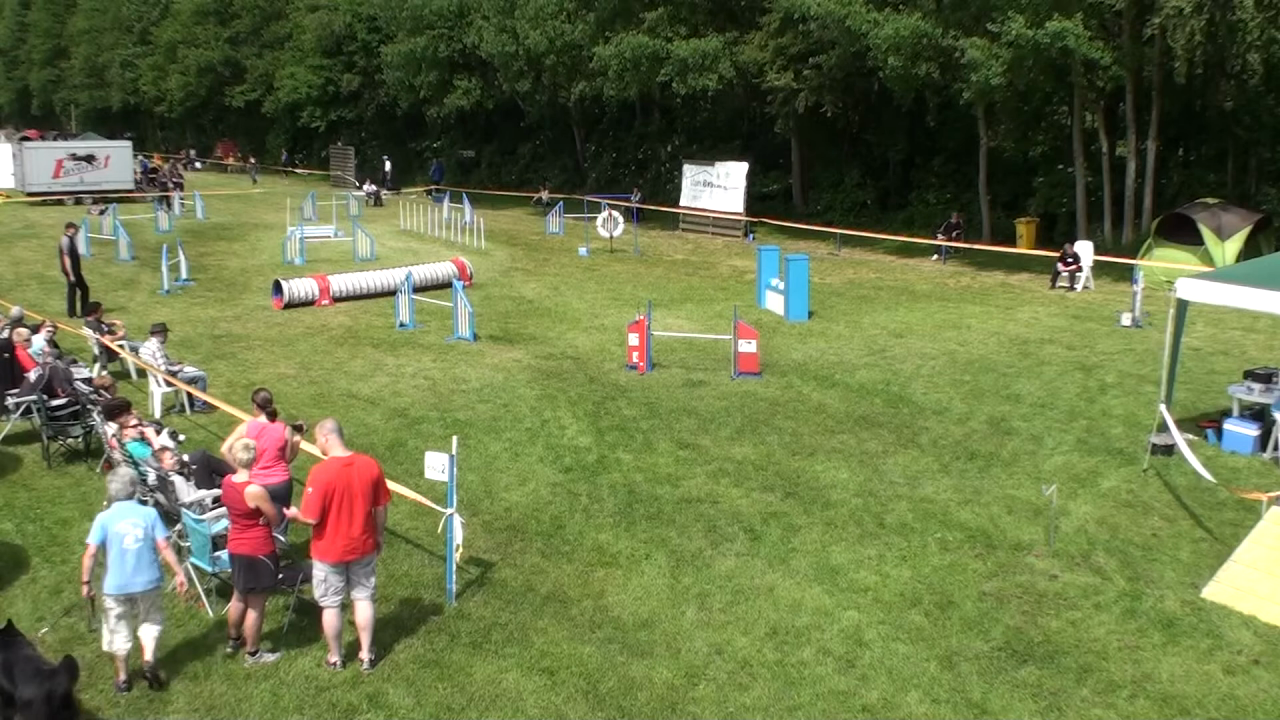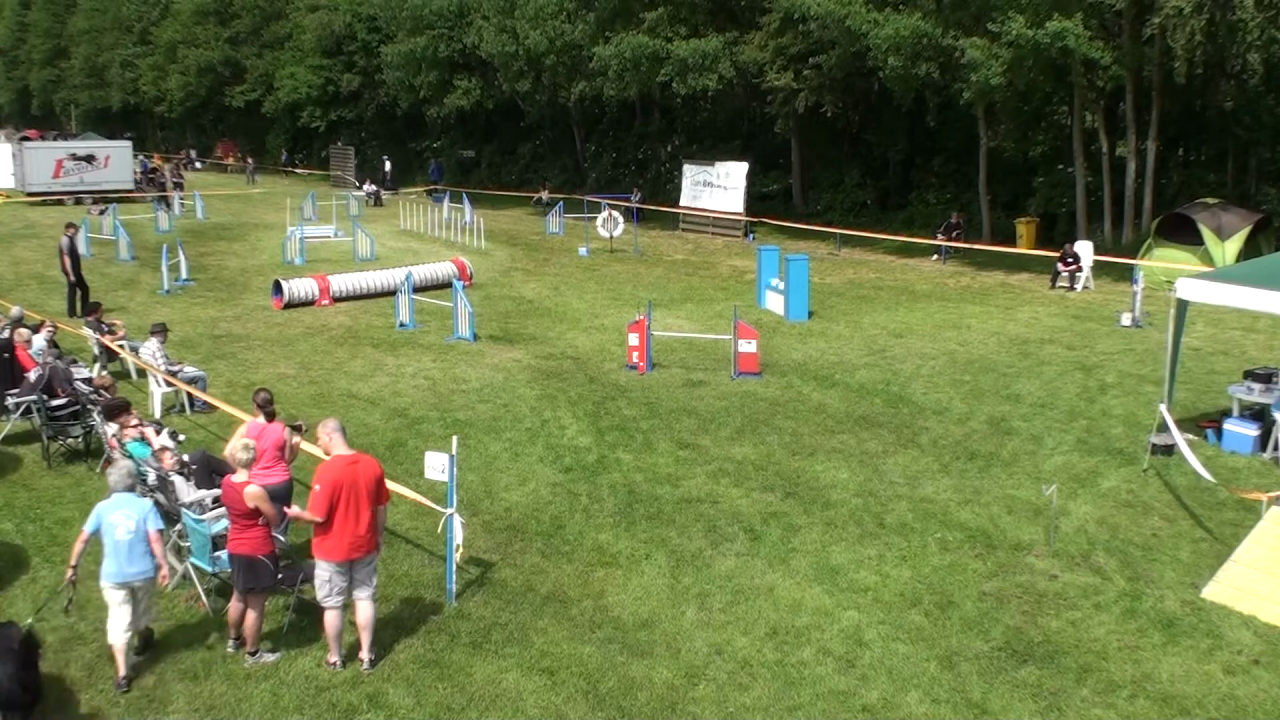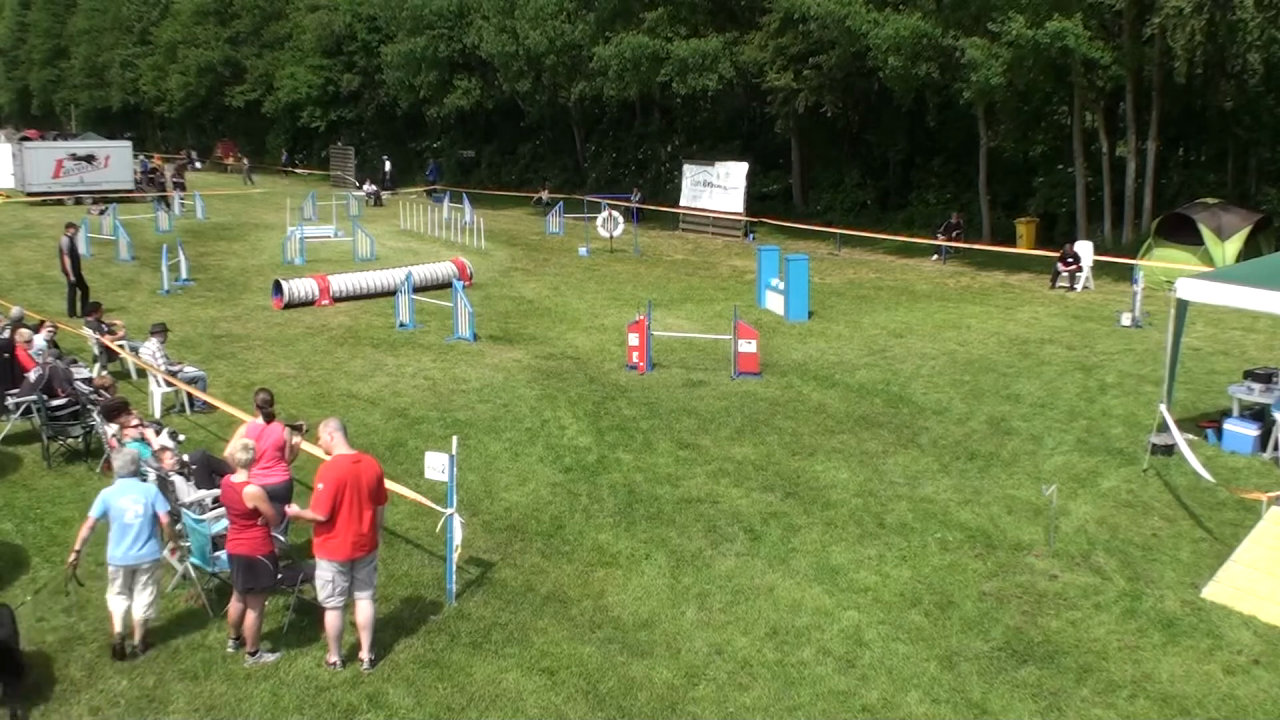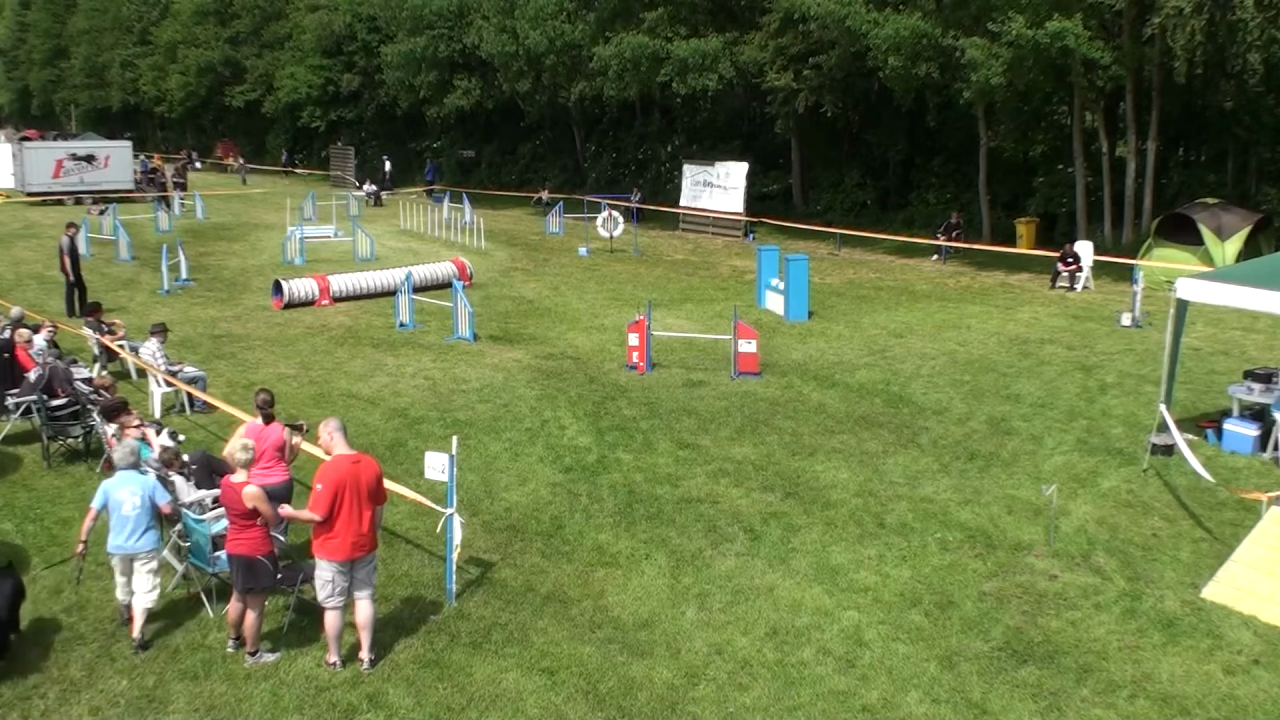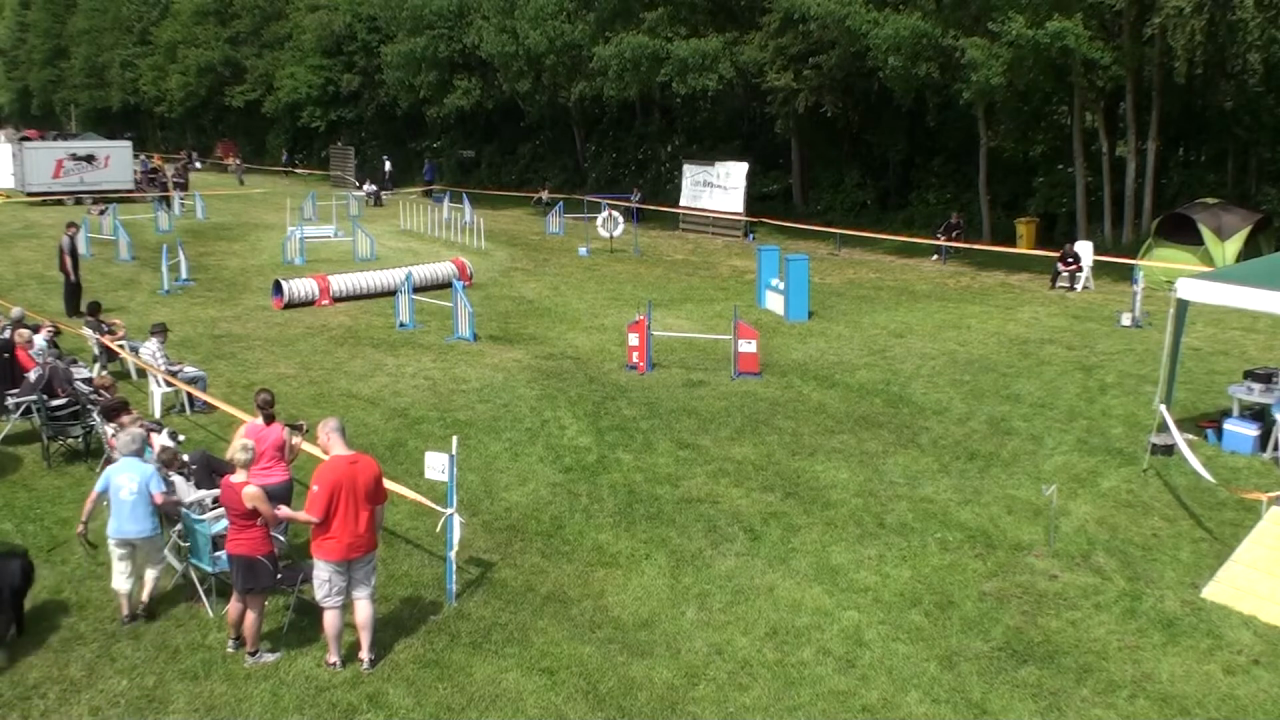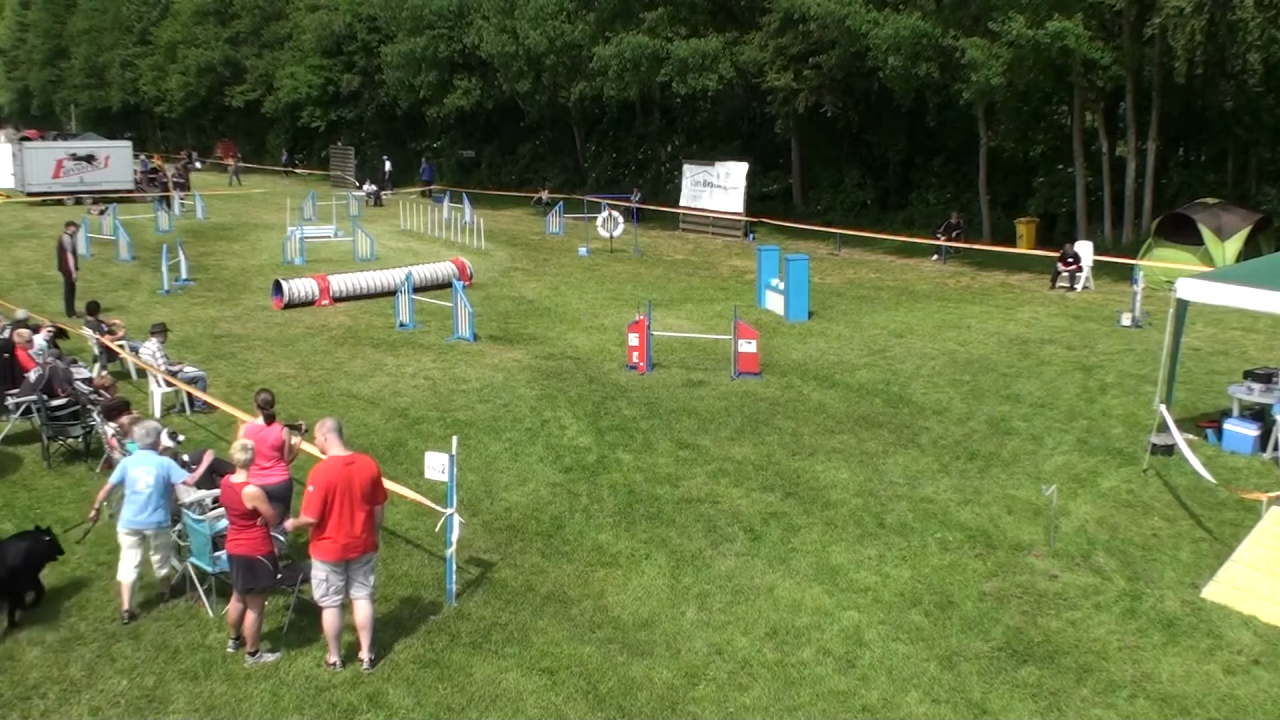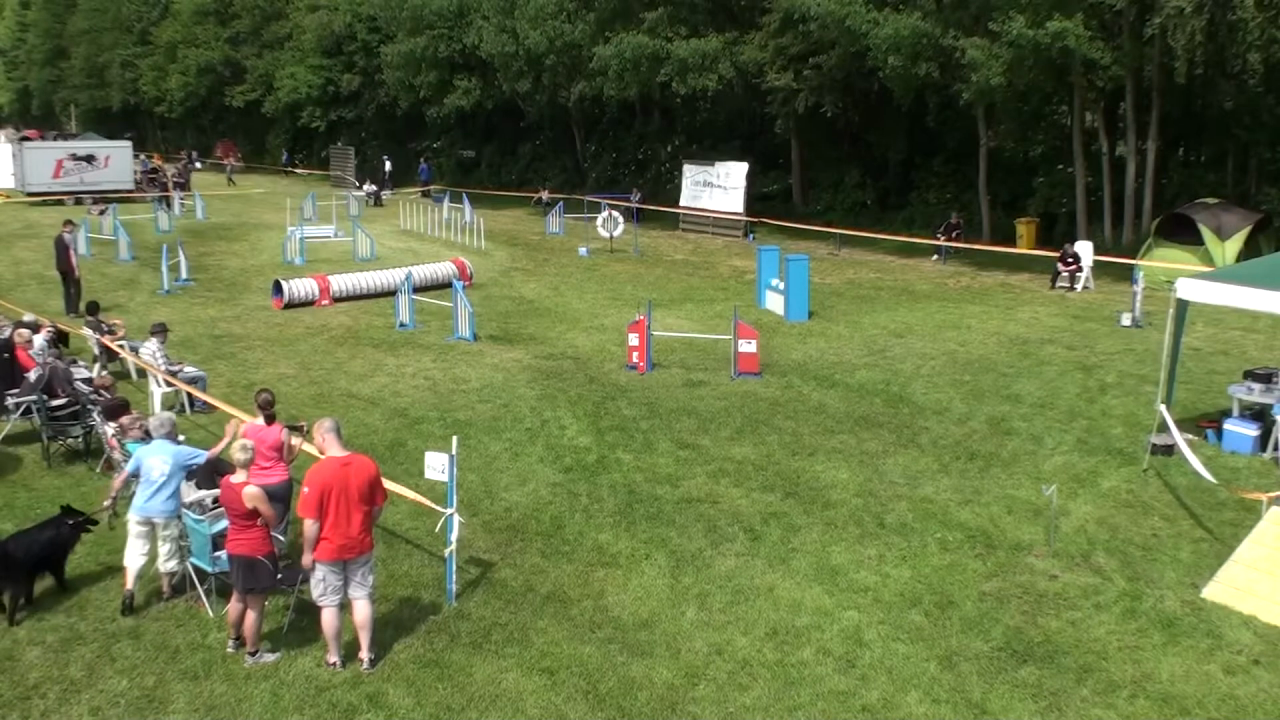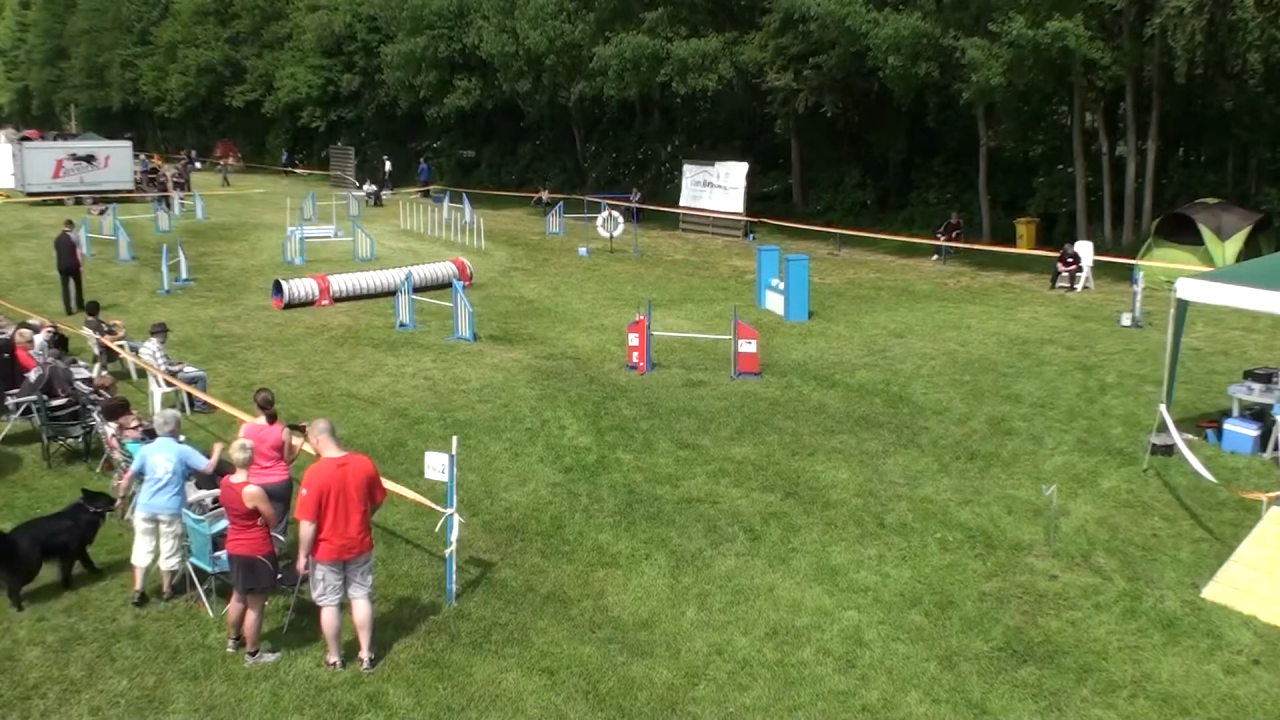
dt=0.3s
person 1, frame 1
left shoulder: (320, 472)
right shoulder: (370, 465)
left elbow: (311, 518)
right elbow: (381, 507)
left wrist: (295, 515)
right wrist: (379, 536)
left hip: (330, 550)
right hip: (363, 546)
left knee: (330, 604)
right knee: (363, 599)
left ankle: (335, 657)
right ankle: (366, 655)
person 1, frame 2
left shoulder: (327, 470)
right shoulder: (372, 464)
left elbow: (318, 516)
right elbow: (381, 507)
left wrist: (297, 514)
right wrist: (378, 536)
left hip: (333, 549)
right hip: (365, 545)
left knee: (332, 605)
right knee: (364, 598)
left ankle: (335, 657)
right ankle: (367, 655)
person 1, frame 3
left shoulder: (330, 469)
right shoulder: (372, 464)
left elbow: (320, 514)
right elbow: (379, 507)
left wrist: (297, 513)
right wrist: (374, 535)
left hip: (334, 548)
right hip: (365, 545)
left knee: (333, 605)
right knee: (364, 598)
left ankle: (335, 657)
right ankle: (366, 655)
person 1, frame 4
left shoulder: (329, 469)
right shoulder: (371, 464)
left elbow: (318, 515)
right elbow: (378, 507)
left wrist: (292, 513)
left hip: (334, 549)
right hip: (364, 545)
left knee: (333, 604)
right knee: (364, 597)
left ankle: (334, 657)
right ankle: (366, 655)
person 1, frame 5
left shoulder: (326, 471)
right shoulder: (370, 464)
left elbow: (315, 517)
right elbow: (379, 507)
left wrist: (290, 515)
right wrist: (374, 535)
left hip: (332, 549)
right hip: (363, 545)
left knee: (332, 604)
right knee: (363, 598)
left ankle: (334, 657)
right ankle: (366, 655)
person 1, frame 6
left shoulder: (321, 471)
right shoulder: (369, 464)
left elbow: (311, 518)
right elbow: (378, 507)
left wrist: (294, 524)
right wrist: (375, 536)
left hip: (329, 549)
right hip: (362, 545)
left knee: (330, 604)
right knee: (362, 598)
left ankle: (334, 657)
right ankle: (366, 655)
person 1, frame 7
left shoulder: (317, 472)
right shoulder: (367, 465)
left elbow: (311, 520)
right elbow: (378, 507)
left wrist: (307, 552)
left hip: (327, 550)
right hip: (360, 545)
left knee: (329, 604)
right knee: (361, 598)
left ankle: (334, 658)
right ankle: (366, 655)
person 1, frame 8
left shoulder: (315, 473)
right shoulder: (365, 464)
left elbow: (307, 522)
right elbow: (377, 502)
left wrist: (302, 555)
left hip: (327, 550)
right hip: (360, 545)
left knee: (329, 603)
right knee: (361, 598)
left ankle: (334, 658)
right ankle: (366, 654)
person 2, frame 1
left shoulder: (227, 482)
right shoulder: (255, 490)
right elbow: (276, 519)
left hip: (236, 547)
right hip: (257, 552)
left knee: (239, 597)
right knee: (256, 606)
left ankle: (233, 640)
right ankle: (252, 654)
person 2, frame 2
left shoulder: (226, 482)
right shoulder: (254, 490)
right elbow: (275, 519)
left hip: (235, 547)
right hip: (257, 552)
left knee: (239, 597)
right knee: (255, 606)
left ankle: (233, 640)
right ankle: (252, 654)
person 2, frame 3
left shoulder: (225, 482)
right shoulder: (253, 490)
right elbow: (275, 519)
left hip: (234, 547)
right hip: (256, 552)
left knee: (239, 596)
right knee: (255, 606)
left ankle: (233, 640)
right ankle: (252, 654)
person 2, frame 4
left shoulder: (225, 482)
right shoulder: (253, 491)
right elbow: (274, 519)
left hip: (234, 547)
right hip: (256, 553)
left knee: (239, 596)
right knee: (255, 606)
left ankle: (233, 639)
right ankle: (253, 654)
person 2, frame 5
left shoulder: (225, 482)
right shoulder: (252, 491)
right elbow: (273, 519)
left hip: (234, 547)
right hip: (255, 552)
left knee: (238, 596)
right knee: (255, 606)
left ankle: (233, 640)
right ankle: (253, 654)
person 2, frame 6
left shoulder: (225, 483)
right shoulder: (252, 491)
right elbow: (274, 520)
left hip: (234, 547)
right hip: (255, 553)
left knee: (238, 596)
right knee: (255, 606)
left ankle: (233, 640)
right ankle: (253, 654)
person 2, frame 7
left shoulder: (225, 483)
right shoulder: (253, 491)
right elbow: (274, 520)
left hip: (234, 547)
right hip: (256, 552)
left knee: (238, 596)
right knee: (255, 606)
left ankle: (233, 640)
right ankle: (252, 654)
person 2, frame 8
left shoulder: (225, 483)
right shoulder: (253, 491)
right elbow: (274, 520)
left hip: (234, 547)
right hip: (256, 552)
left knee: (238, 596)
right knee: (255, 605)
left ankle: (233, 640)
right ankle: (253, 654)
person 3, frame 1
left shoulder: (104, 518)
right shoulder: (150, 514)
left elbow: (90, 553)
right elbow: (164, 546)
left wrist: (86, 582)
right wrist: (179, 573)
left hip: (116, 586)
right hip: (148, 582)
left knee: (118, 631)
right knee: (151, 621)
left ankle: (123, 678)
right ankle: (149, 663)
person 3, frame 2
left shoulder: (102, 508)
right shoulder: (146, 506)
left elbow: (82, 539)
right elbow: (155, 539)
left wrist: (72, 566)
right wrist: (163, 565)
left hip: (113, 575)
right hip: (143, 571)
left knee: (119, 622)
right knee: (142, 611)
left ankle: (122, 675)
right ankle: (143, 640)
person 3, frame 3
left shoulder: (107, 494)
right shoulder: (151, 490)
left elbow: (89, 525)
right elbow: (165, 521)
left wrist: (76, 551)
right wrist: (171, 541)
left hip: (119, 557)
right hip: (148, 556)
left knee: (118, 596)
right knee: (143, 599)
left ankle: (118, 636)
right ankle: (138, 642)
person 3, frame 4
left shoulder: (107, 485)
right shoulder: (150, 482)
left elbow: (92, 516)
right elbow: (167, 510)
left wrist: (83, 541)
right wrist: (172, 515)
left hip: (118, 546)
right hip: (146, 546)
left knee: (123, 585)
right knee: (144, 590)
left ankle: (126, 615)
right ankle: (137, 636)
person 3, frame 5
left shoulder: (111, 470)
right shoulder: (149, 470)
left elbow: (93, 498)
right elbow: (159, 500)
left wrist: (83, 522)
left hip: (117, 532)
right hip: (145, 530)
left knee: (122, 572)
right knee: (153, 564)
left ankle: (126, 612)
right ankle: (144, 601)
person 3, frame 6
left shoulder: (127, 462)
right shoulder: (165, 463)
left elbow: (107, 488)
right elbow: (190, 481)
left wrist: (95, 509)
right wrist: (205, 464)
left hip: (129, 522)
right hip: (156, 522)
left knee: (128, 564)
right knee: (161, 559)
left ankle: (126, 609)
right ankle: (165, 592)
person 3, frame 7
left shoulder: (141, 452)
right shoulder: (180, 452)
left elbow: (122, 478)
right elbow: (211, 455)
left wrist: (112, 498)
right wrist: (227, 437)
left hip: (140, 510)
right hip: (166, 512)
left knee: (135, 552)
right knee: (167, 552)
left ankle: (128, 590)
right ankle: (166, 590)
person 3, frame 8
left shoulder: (146, 450)
right shoulder: (183, 451)
left elbow: (128, 476)
right elbow: (209, 467)
left wrist: (120, 497)
right wrist: (217, 450)
left hip: (145, 508)
right hip: (170, 509)
left knee: (143, 549)
right knee: (169, 551)
left ankle: (138, 591)
right ankle: (167, 590)
